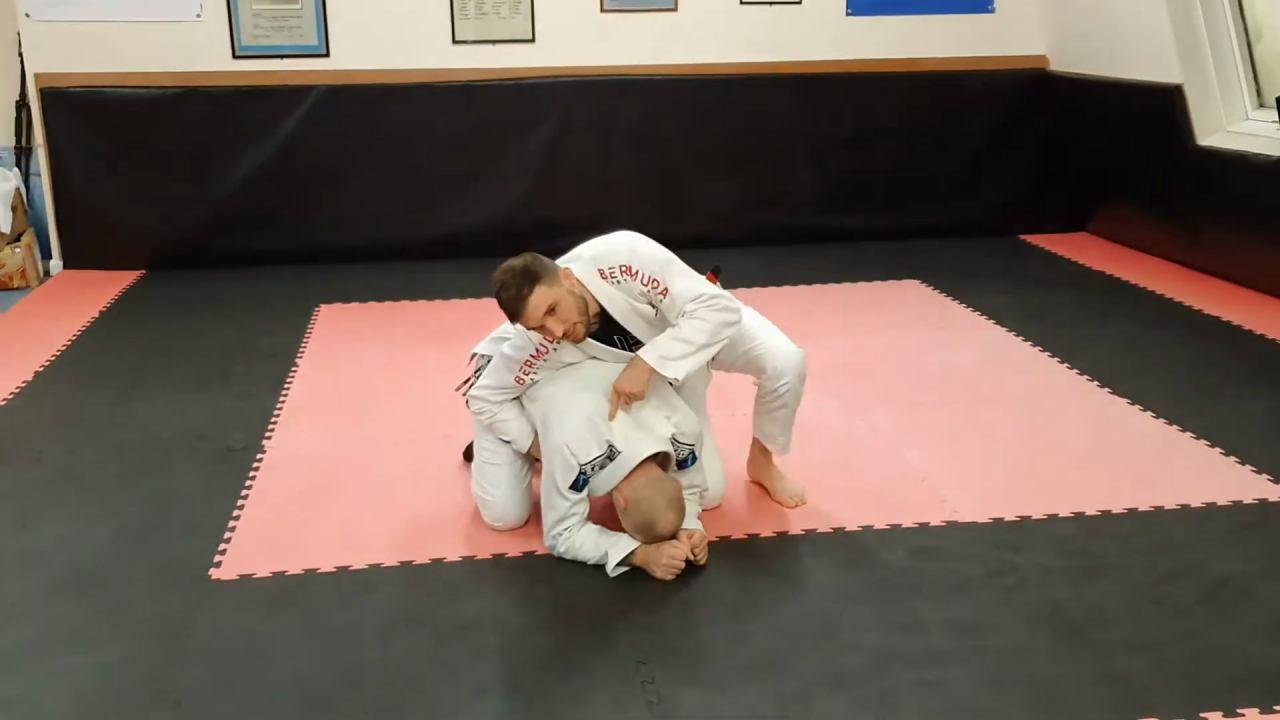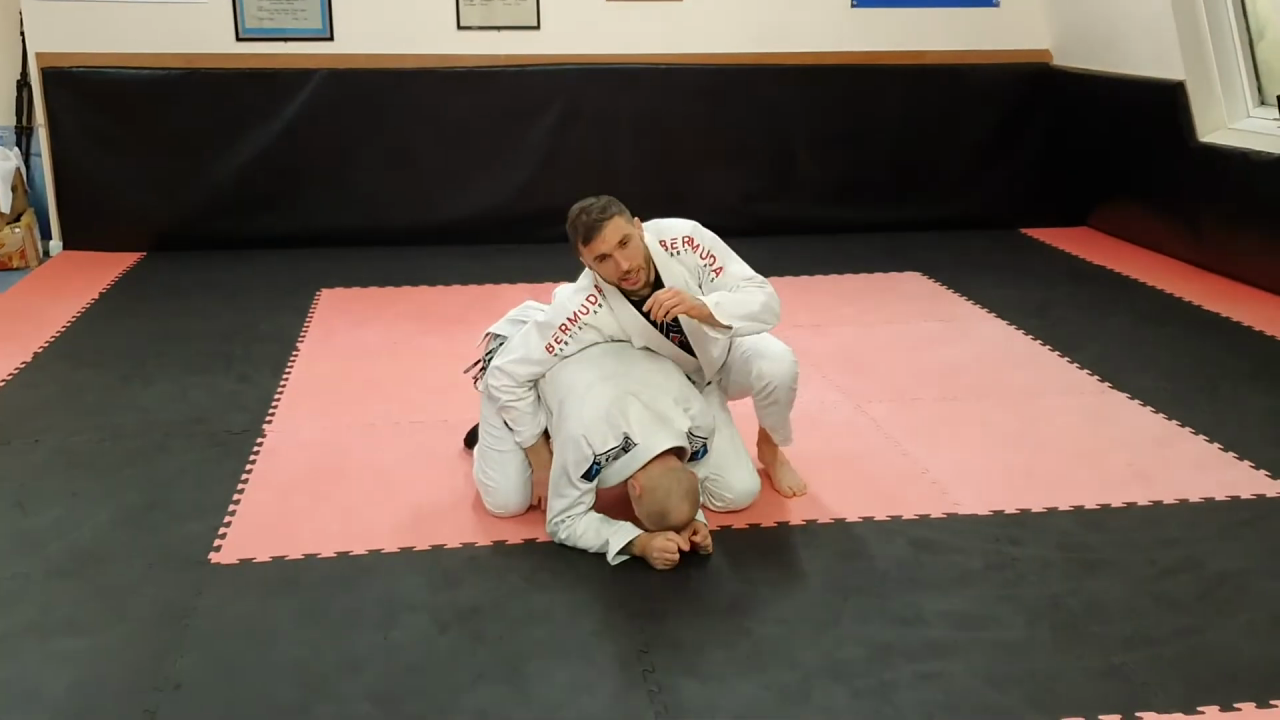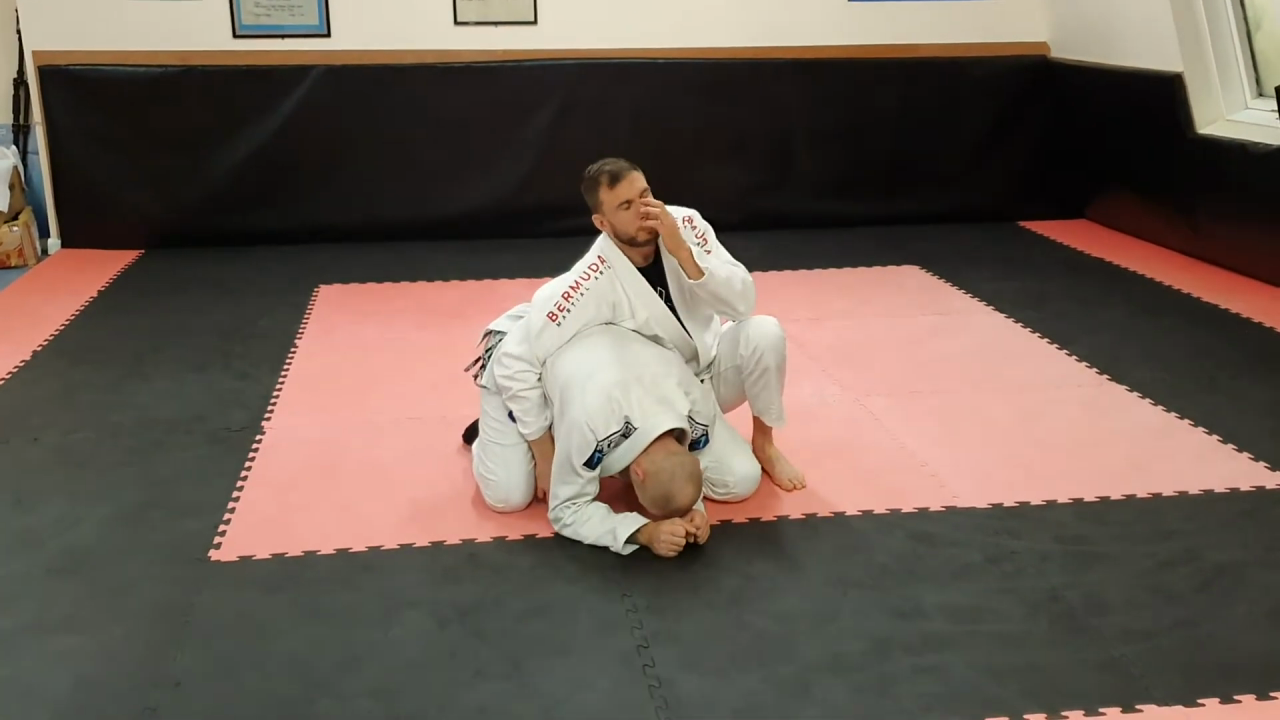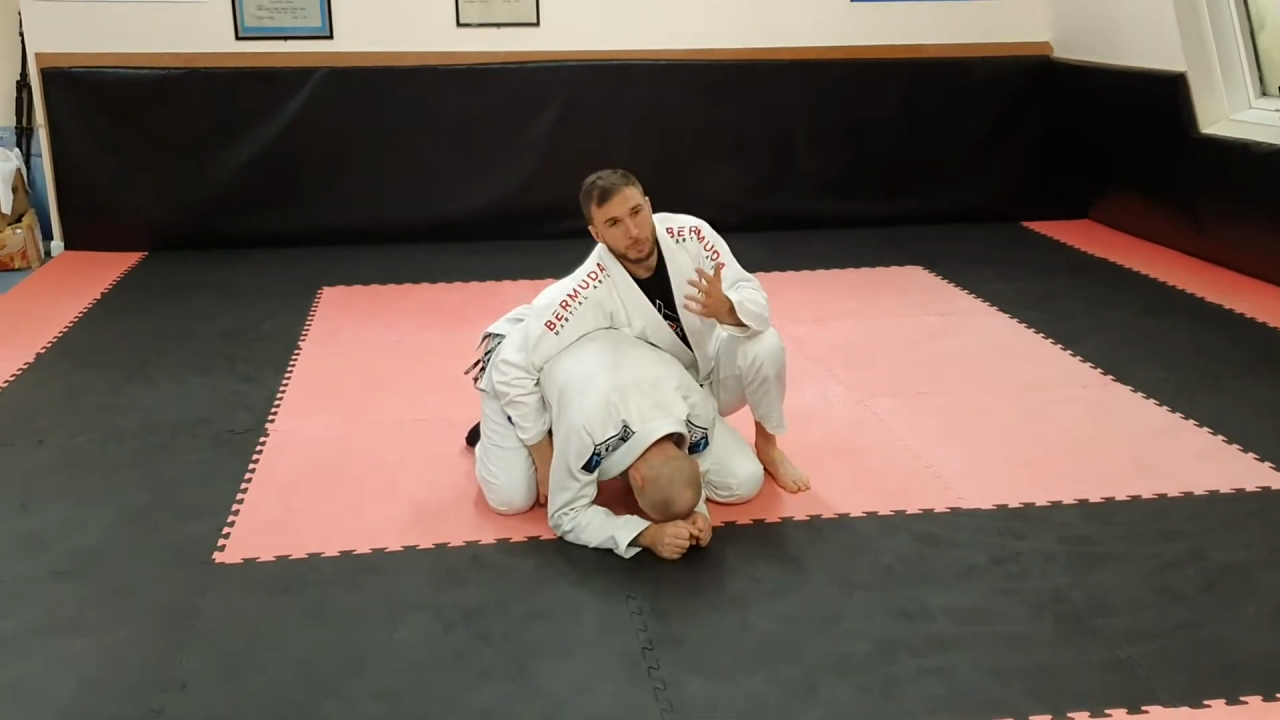
dt=0.5s
person 1, frame 1
left shoulder: (624, 257)
right shoulder: (538, 344)
left elbow: (718, 310)
right elbow: (485, 399)
left wrist: (646, 363)
left hip: (706, 324)
right hip: (655, 377)
left knee: (785, 363)
right knee: (706, 491)
left ankle: (762, 461)
person 1, frame 2
left shoulder: (683, 239)
right shoulder: (584, 308)
left elbow: (764, 300)
right elbow: (505, 376)
left wrist: (700, 307)
right wrist: (542, 462)
left hip: (720, 348)
left knee: (776, 365)
left ankle: (769, 448)
person 1, frame 3
left shoulder: (685, 223)
right shoulder: (591, 283)
left elbow: (741, 301)
right elbow: (513, 363)
left wrist: (681, 250)
right wrist: (545, 454)
left hip: (711, 364)
left knee: (764, 332)
right knee: (734, 481)
left ankle: (763, 443)
person 1, frame 4
left shoulder: (690, 234)
right shoulder: (588, 292)
left elbow: (756, 302)
right elbow: (511, 369)
left wrist: (727, 310)
right wrist: (545, 461)
left hip: (711, 368)
left knee: (763, 345)
left ankle: (767, 445)
person 2, frame 1
left shoulder: (684, 428)
right shoulder: (570, 449)
left elbow: (688, 487)
right elbow: (562, 534)
left wrist: (690, 530)
right wrist: (640, 554)
right knee: (503, 516)
person 2, frame 2
left shoulder: (700, 419)
right shoulder: (586, 435)
left elbow: (688, 478)
right elbow: (564, 521)
left wrist: (694, 520)
right wrist: (640, 543)
right knee: (506, 502)
right ankle: (490, 432)
person 2, frame 3
left shoulder: (701, 408)
right shoulder: (588, 422)
left elbow: (685, 468)
right elbow: (567, 510)
left wrist: (691, 509)
right wrist: (647, 532)
right knee: (509, 496)
right ankle: (492, 430)
person 2, frame 4
left shoulder: (698, 408)
right shoulder: (585, 425)
left elbow: (685, 470)
right elbow: (566, 516)
left wrist: (696, 512)
right wrist: (647, 535)
right knee: (511, 499)
right ankle: (493, 433)
